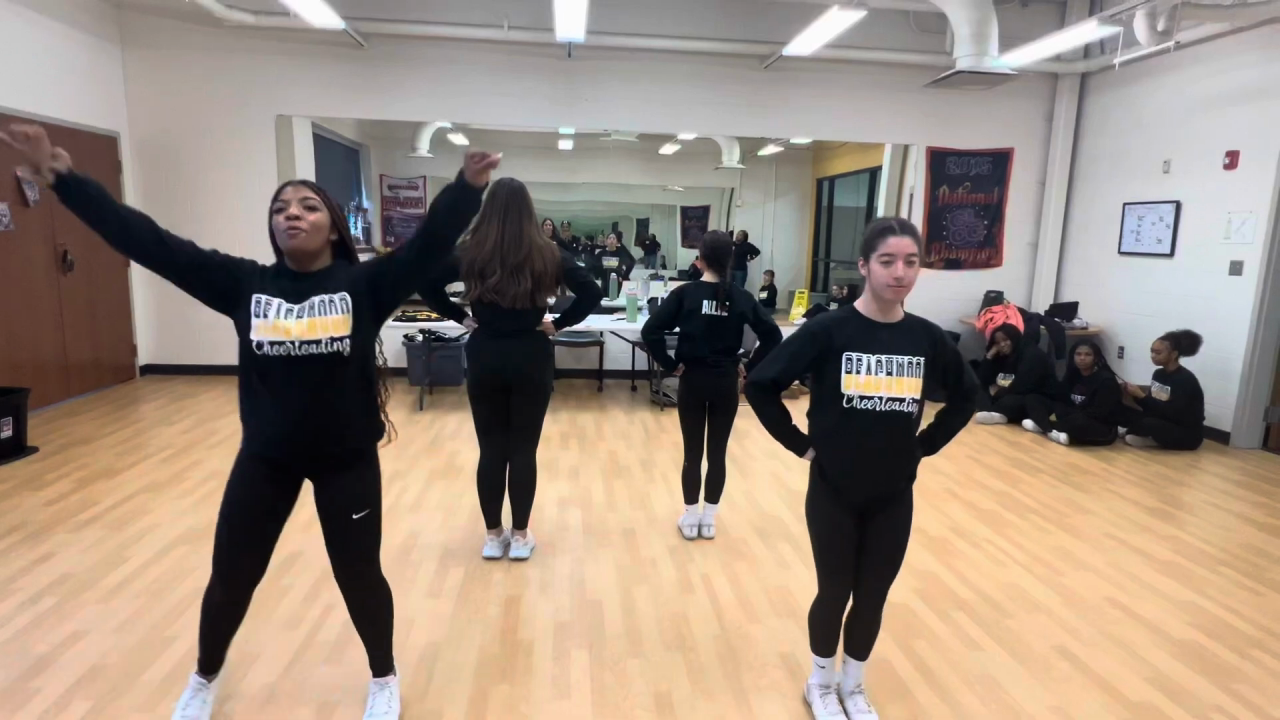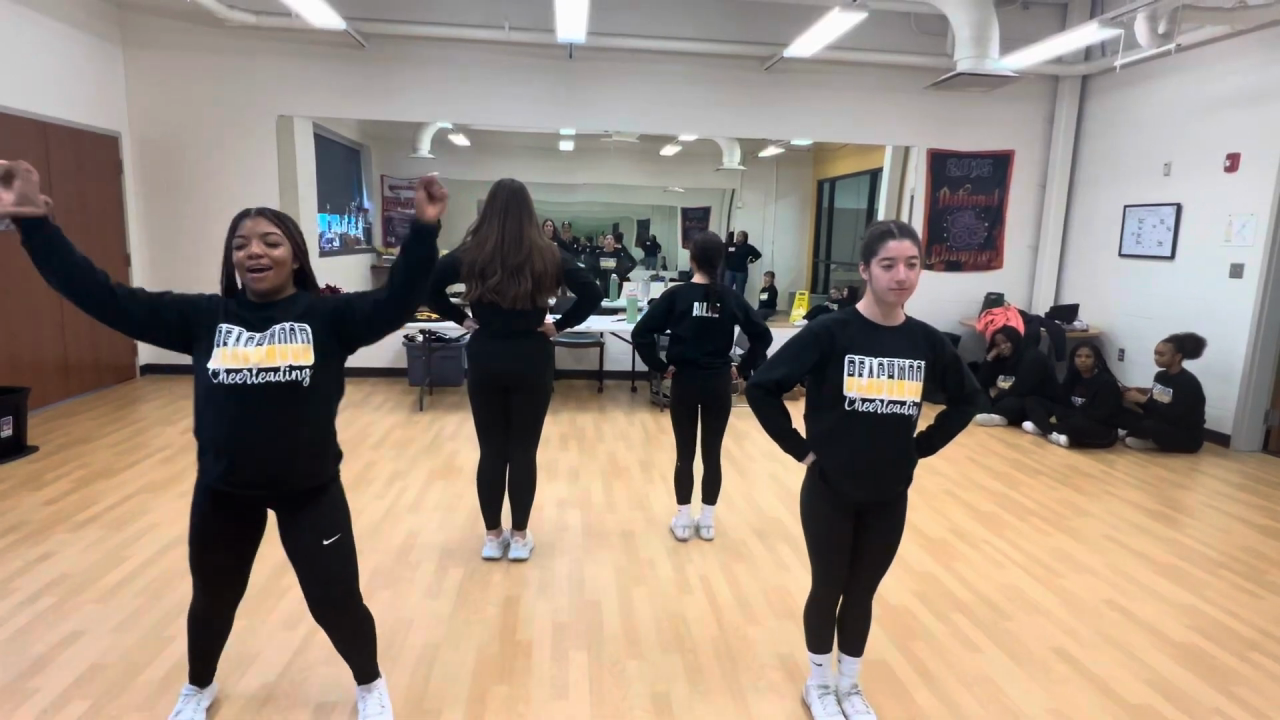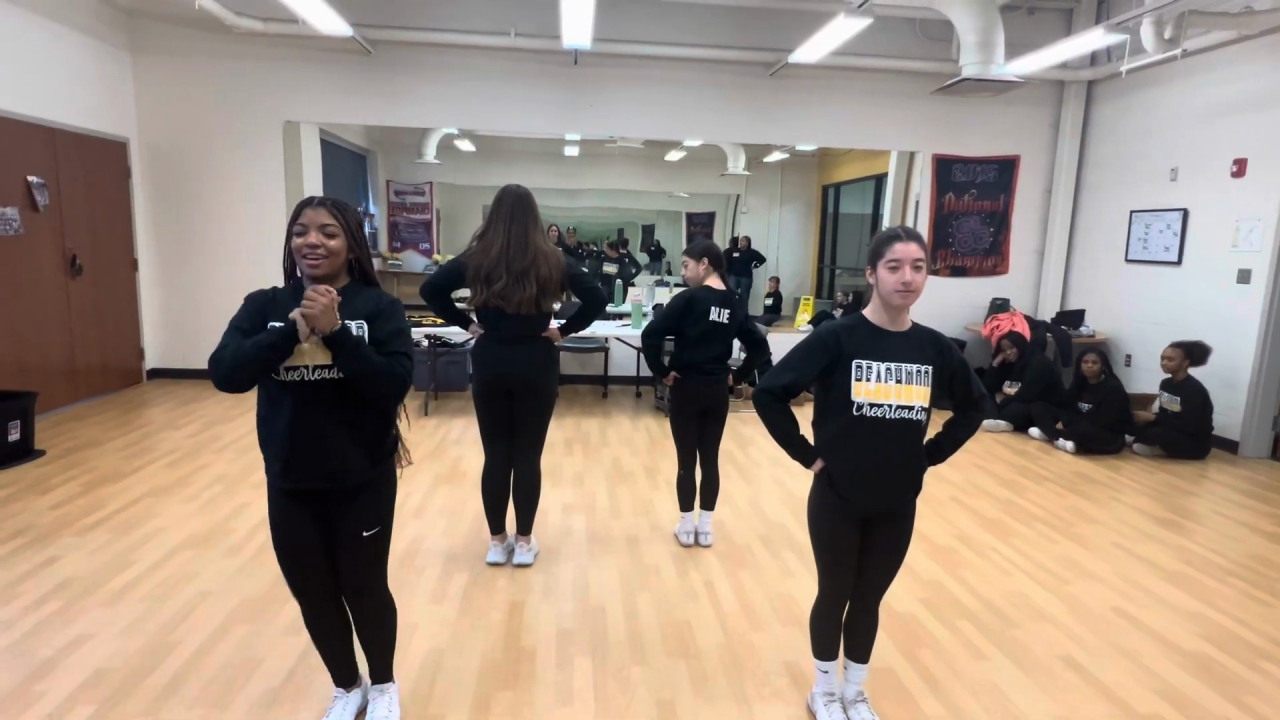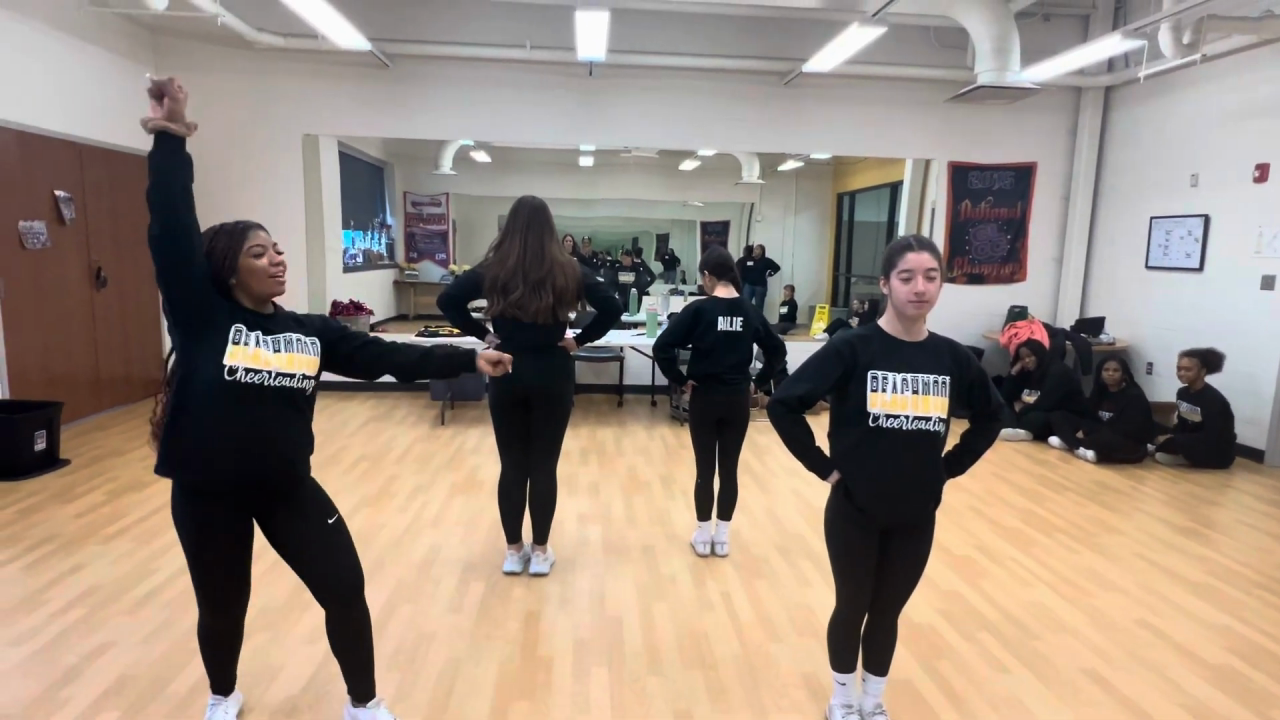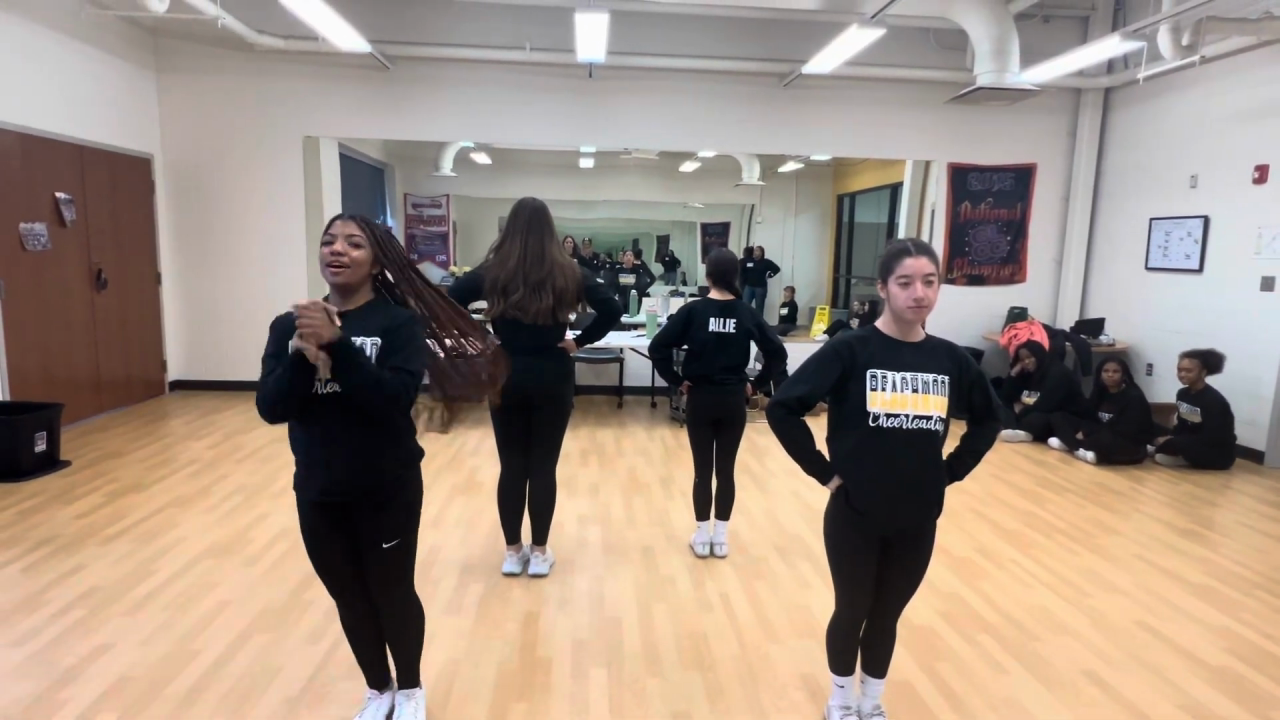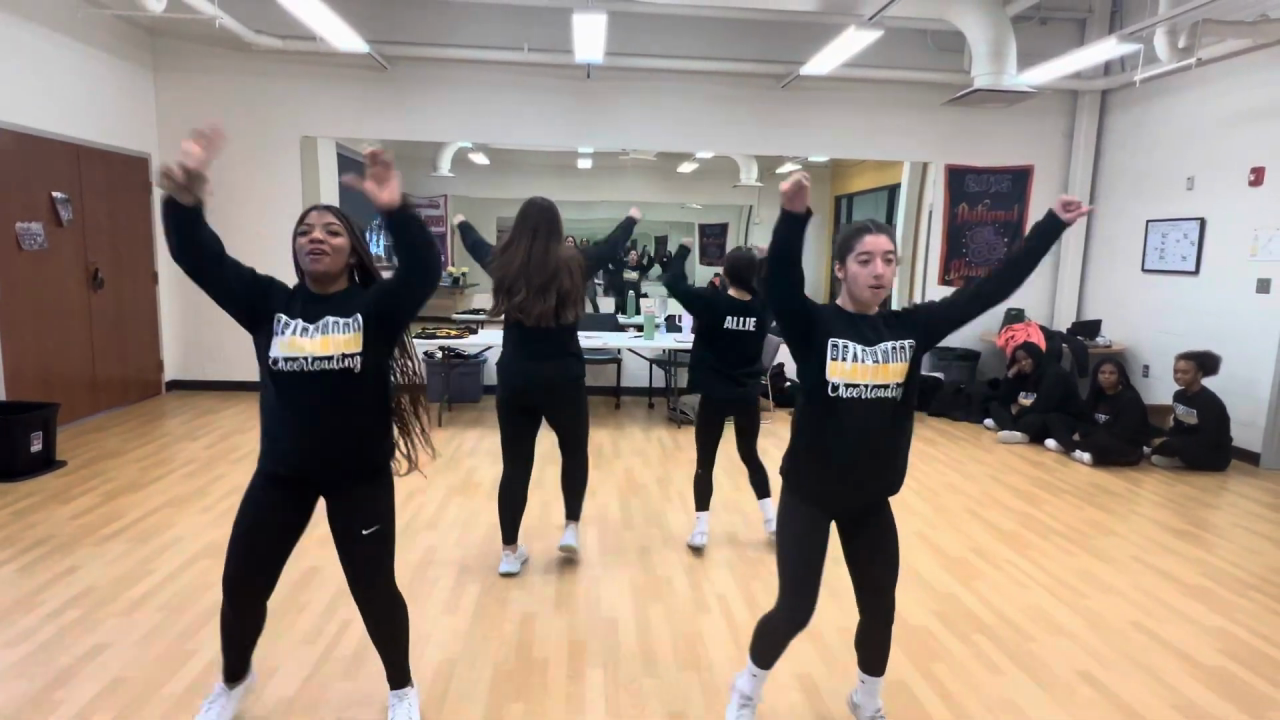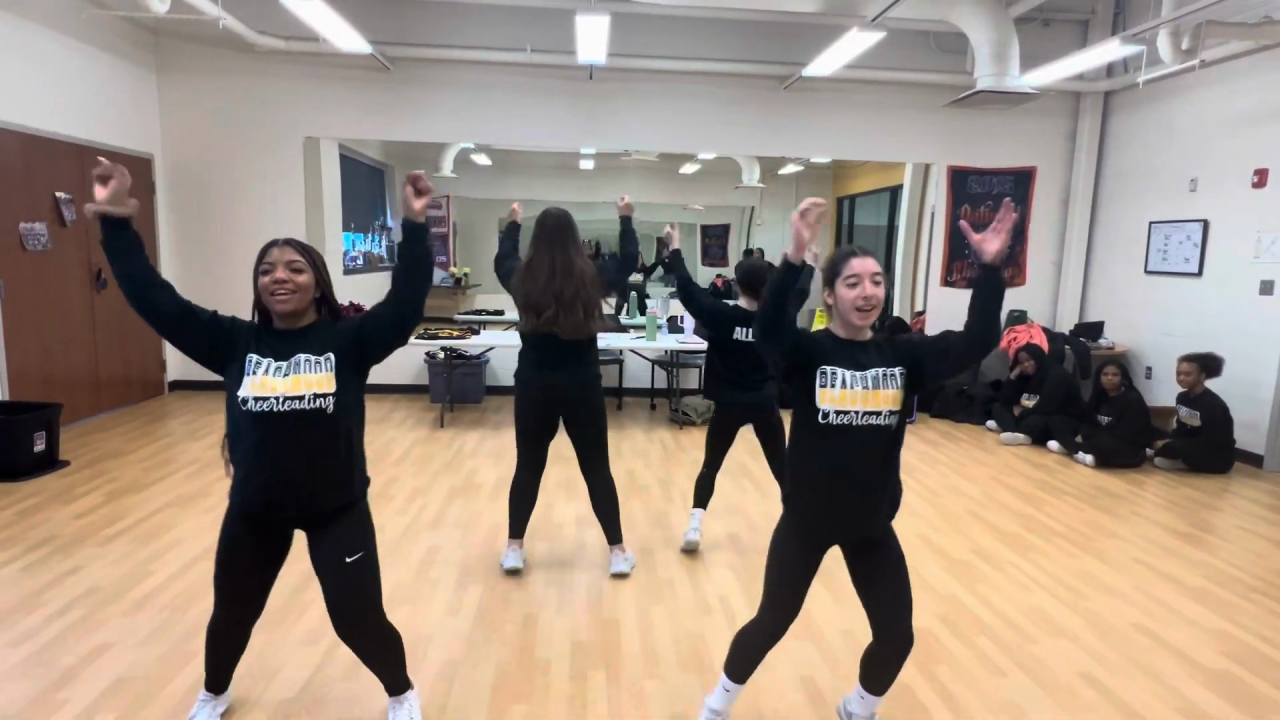
dt=0.7s
person 1, frame 1
left shoulder: (365, 284)
right shoulder: (243, 283)
left elbow: (428, 243)
right elbow: (161, 247)
left wrist: (467, 186)
right wrist: (64, 181)
left hip: (347, 460)
right hip: (265, 457)
left knee: (360, 574)
right knee: (231, 576)
person 1, frame 2
left shoulder: (327, 314)
right shoulder: (204, 316)
left elbow: (394, 308)
right elbow: (108, 303)
left wrist: (426, 232)
left hip: (310, 488)
right hip: (224, 489)
left knee: (336, 601)
right knee: (214, 598)
person 1, frame 3
left shoulder: (379, 308)
right shoulder: (264, 307)
left elbow: (393, 386)
right elbow: (225, 373)
left wrist: (336, 333)
right wrist: (293, 333)
left hip: (363, 479)
right hip: (291, 481)
left knee: (364, 588)
right knee: (313, 595)
person 1, frame 4
left shoulder: (313, 331)
right shoulder: (203, 318)
left elbow: (390, 358)
right elbow: (172, 233)
left wrist: (470, 358)
right wrist: (170, 142)
left hip: (289, 489)
right hip: (208, 492)
left knee: (345, 593)
right knee: (221, 607)
person 1, frame 5
left shoulder: (399, 320)
right shoulder: (290, 327)
left elbow: (393, 395)
right elbow: (272, 407)
left wrist: (332, 347)
right wrist: (302, 355)
left hip: (390, 486)
right hip: (318, 489)
left knee: (389, 592)
right knee: (349, 598)
person 1, frame 6
left shoulder: (376, 310)
right shoulder: (268, 305)
left elbow: (424, 269)
right elbow: (196, 255)
left wrist: (395, 210)
right wrist: (183, 191)
left hip: (362, 476)
right hip: (283, 474)
left knee: (373, 590)
right knee: (242, 586)
person 1, frame 7
left shoulder: (348, 342)
right shoulder: (235, 342)
left elbow: (406, 302)
right elbow: (154, 299)
left wrist: (415, 226)
right wrist: (116, 222)
left hip: (338, 510)
right hip: (256, 510)
left knee: (360, 621)
right knee: (232, 613)
person 2, frame 1
left shoulder: (928, 337)
right shoulder: (828, 330)
left elbow: (965, 397)
right elbow: (759, 385)
left wrist: (924, 445)
right wrist: (801, 444)
left hip: (893, 495)
right hip: (833, 490)
left knee: (873, 597)
right knee: (834, 591)
person 2, frame 2
left shoulder: (927, 341)
right shoulder: (829, 332)
left elbow: (966, 399)
right elbow: (761, 387)
left wrist: (921, 447)
right wrist: (800, 447)
left hip: (889, 496)
right hip: (829, 491)
left knee: (862, 591)
right knee: (828, 588)
person 2, frame 3
left shoulder: (935, 347)
right shoulder: (836, 338)
left elbow: (973, 406)
right elbow: (768, 393)
left wrist: (931, 455)
right wrist: (808, 454)
left hip: (898, 504)
right hip: (837, 499)
left knee: (869, 600)
right knee: (834, 595)
person 2, frame 4
left shoulder: (953, 356)
right shoulder: (851, 348)
left elbow: (990, 417)
right elbow: (783, 404)
left wrist: (949, 468)
right wrist: (824, 466)
left hip: (916, 516)
right hip: (854, 510)
left knee: (887, 611)
right knee: (852, 607)
person 2, frame 5
left shoulder: (950, 358)
right shoulder: (850, 350)
left elbow: (988, 419)
right elbow: (782, 408)
left wrist: (952, 471)
right wrist: (823, 470)
left hip: (918, 519)
right hip: (855, 515)
left knee: (886, 616)
right knee: (852, 612)
person 2, frame 6
left shoulder: (910, 329)
right shoulder: (812, 326)
left elbow: (990, 288)
right elbow: (778, 281)
left wrist: (1051, 225)
right wrist: (794, 216)
left hip: (869, 499)
right hip: (807, 492)
left knee: (879, 611)
right knee: (796, 608)
person 2, frame 7
left shoulder: (903, 356)
right shoulder: (805, 351)
left elbow: (976, 343)
right elbow: (771, 327)
left wrist: (989, 268)
right wrist: (795, 256)
left hip: (871, 522)
right hip: (806, 517)
left knee: (897, 635)
right knee: (771, 624)
person 3, frame 1
left shoulder: (470, 253)
right shoulder: (546, 256)
left elbow: (425, 283)
right elbow: (592, 292)
left wrist: (460, 316)
right wrist: (559, 323)
left hip: (484, 359)
right hip: (530, 360)
left knee: (490, 450)
right knee: (523, 451)
left ankle: (492, 535)
right ankle: (520, 536)
person 3, frame 2
left shoulder: (471, 254)
right shoulder: (547, 256)
left elbow: (427, 285)
right elbow: (592, 294)
left wrist: (461, 318)
right wrist: (560, 324)
left hip: (485, 360)
right hip: (532, 361)
left knee: (491, 451)
right knee: (523, 451)
left ankle: (493, 536)
right ankle: (519, 536)
person 3, frame 3
left shoulder: (476, 259)
right shoulder: (552, 261)
left elbow: (430, 289)
right elbow: (597, 298)
left wrist: (466, 323)
right wrist: (564, 329)
left hip: (490, 364)
right hip: (536, 365)
left knee: (495, 455)
right knee: (528, 456)
left ankle: (497, 541)
right ankle: (524, 542)
person 3, frame 4
left shoulder: (492, 270)
right shoulder: (567, 271)
left elbow: (447, 301)
right elbow: (612, 308)
left wrist: (482, 334)
right wrist: (579, 339)
left hip: (506, 374)
right hip: (552, 375)
left knee: (512, 465)
right knee: (544, 466)
left ankle: (513, 550)
right ankle: (540, 551)
person 3, frame 5
left shoulder: (493, 271)
right shoulder: (567, 273)
left elbow: (448, 301)
right elbow: (612, 310)
right wrist: (580, 340)
left hip: (507, 376)
right hip: (552, 377)
left knee: (511, 466)
right knee: (543, 467)
left ankle: (513, 551)
right ankle: (539, 552)
person 3, frame 6
left shoulder: (503, 264)
right shoulder: (574, 264)
left elbow: (476, 245)
right elbow: (613, 245)
left wrist: (461, 225)
right wrist: (632, 220)
left hip: (516, 377)
right hip: (563, 376)
left knee: (515, 464)
right knee: (575, 455)
left ankle: (510, 551)
right ankle: (571, 529)
person 3, frame 7
left shoulder: (523, 279)
right shoulder: (591, 278)
left elbow: (502, 260)
right elbow: (628, 262)
left wrist: (512, 225)
right wrist: (626, 219)
left hip: (535, 386)
right hip: (582, 385)
left knee: (528, 467)
right knee: (597, 469)
left ankle: (513, 548)
right ankle: (617, 551)
person 4, frame 1
left shoulder: (685, 293)
right shoulder: (741, 297)
left elbow: (651, 331)
right elbow: (773, 335)
left wrist: (670, 364)
right wrist: (750, 367)
left hip: (693, 380)
right hip: (726, 382)
left knee: (692, 452)
right knee: (717, 452)
left ankle: (691, 518)
right ankle: (709, 519)
person 4, frame 2
left shoulder: (676, 295)
right shoulder: (731, 298)
left elbow: (641, 334)
right elbow: (762, 336)
left wrist: (660, 366)
right wrist: (742, 368)
left hip: (684, 381)
right hip: (719, 383)
left knee: (685, 453)
right knee: (712, 453)
left ankle: (682, 520)
right ankle: (707, 520)
person 4, frame 3
left shoulder: (690, 298)
right shoulder: (734, 304)
left elbow: (651, 334)
right elbow: (760, 347)
left wrist: (662, 371)
right wrist: (737, 375)
left hip: (686, 388)
right hip: (718, 390)
left knee: (686, 460)
right knee: (710, 459)
left ankle: (686, 526)
right ankle: (705, 526)
person 4, frame 4
left shoulder: (698, 310)
right shoulder: (750, 311)
left elbow: (662, 347)
right elbow: (777, 350)
left wrist: (681, 380)
right wrist: (758, 381)
left hip: (704, 398)
right hip: (738, 399)
left knee: (705, 469)
right knee: (729, 469)
left ankle: (703, 535)
right ankle: (722, 536)
person 4, frame 5
left shoulder: (692, 311)
right shoulder: (747, 313)
left elbow: (658, 348)
right elbow: (777, 353)
left wrist: (676, 380)
right wrist: (756, 384)
left hip: (700, 399)
right hip: (734, 400)
left knee: (702, 469)
right knee: (726, 470)
left ankle: (702, 536)
right ankle: (721, 537)
person 4, frame 6
left shoulder: (710, 303)
right shoulder: (764, 306)
left elbow: (673, 282)
left wrist: (683, 250)
left hip: (715, 396)
right hip: (749, 395)
left knee: (705, 462)
right knee: (751, 457)
left ankle: (702, 527)
right ankle: (772, 519)
person 4, frame 7
left shoulder: (721, 315)
left elbow: (688, 289)
left wrist: (675, 249)
left hip: (728, 404)
right hip: (764, 403)
left knee: (710, 466)
right knee: (780, 466)
left ankle: (694, 527)
